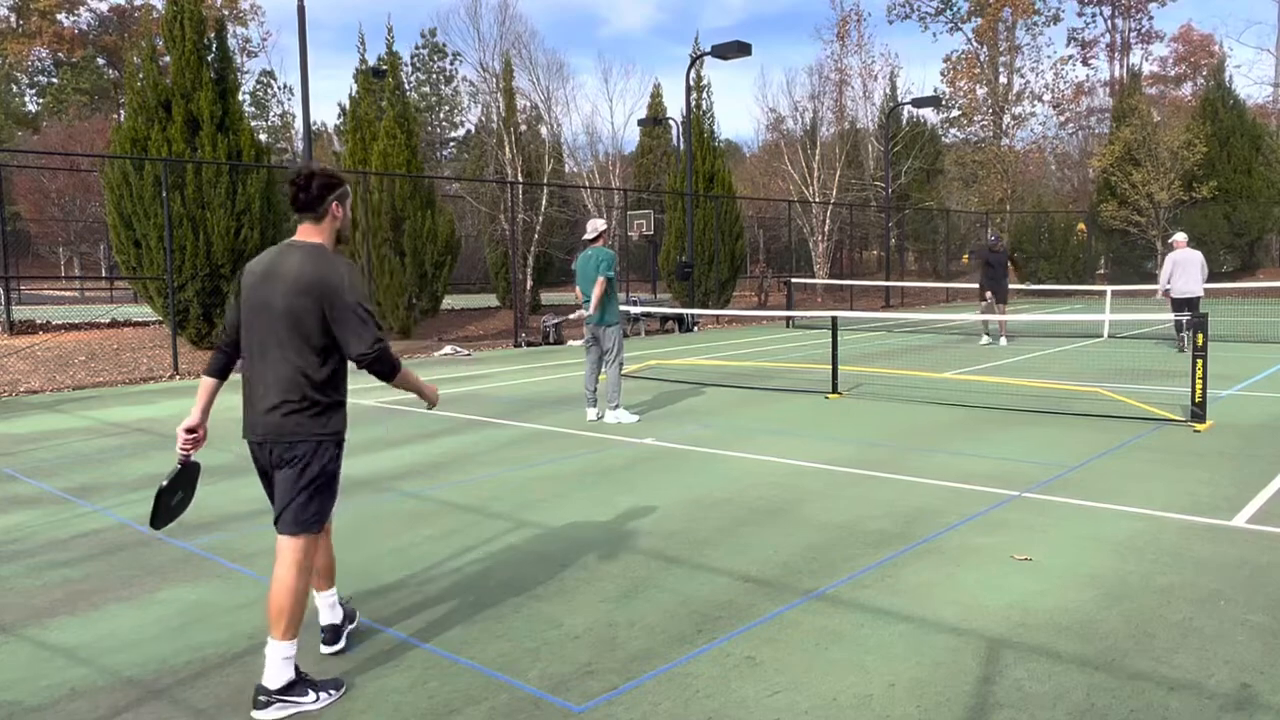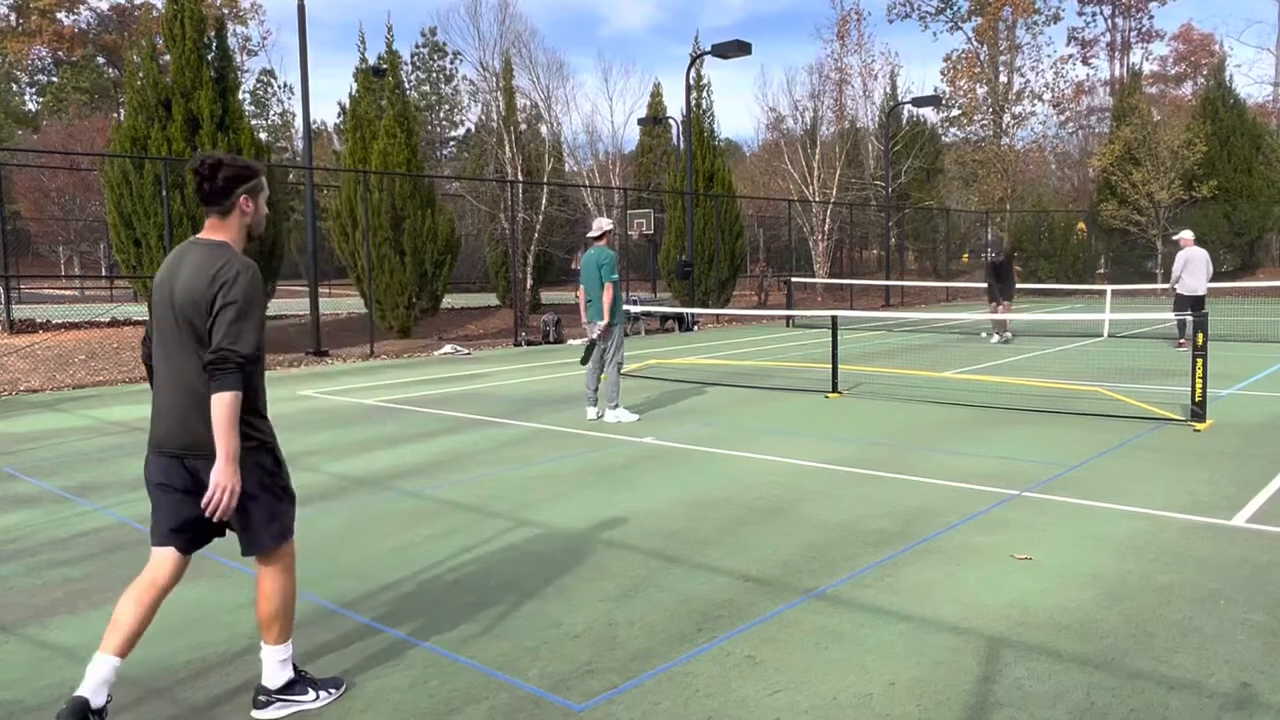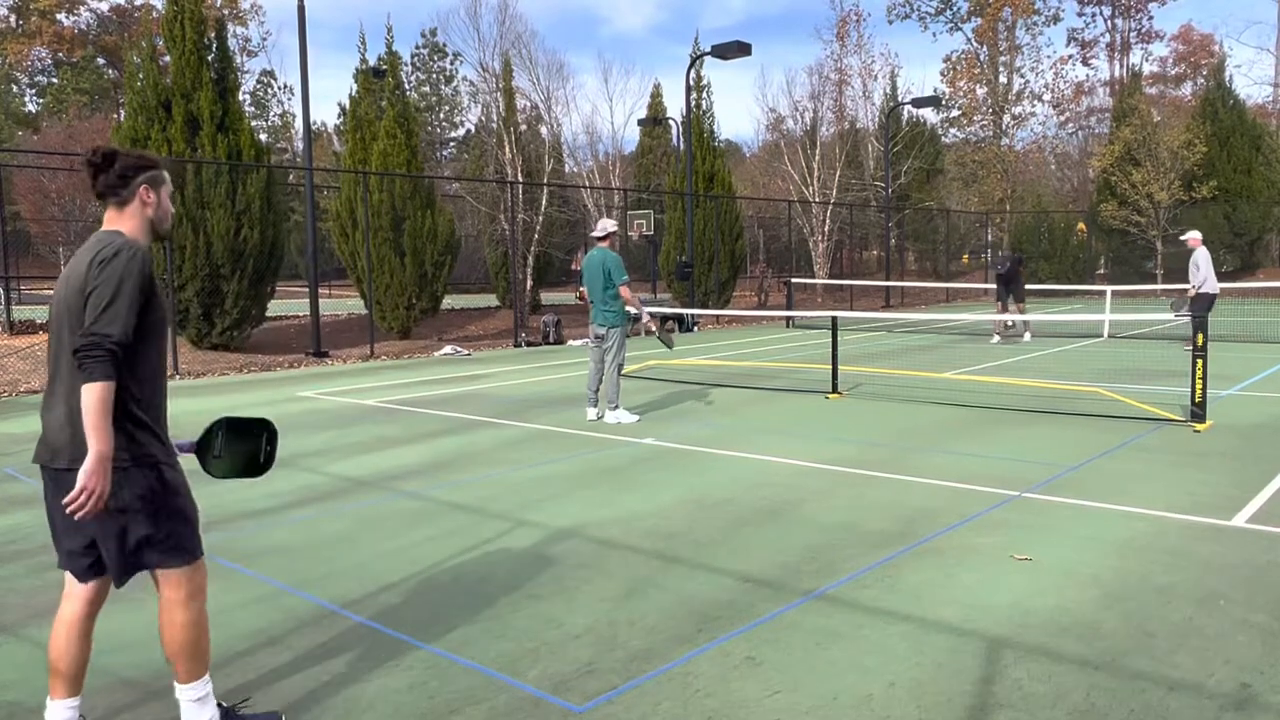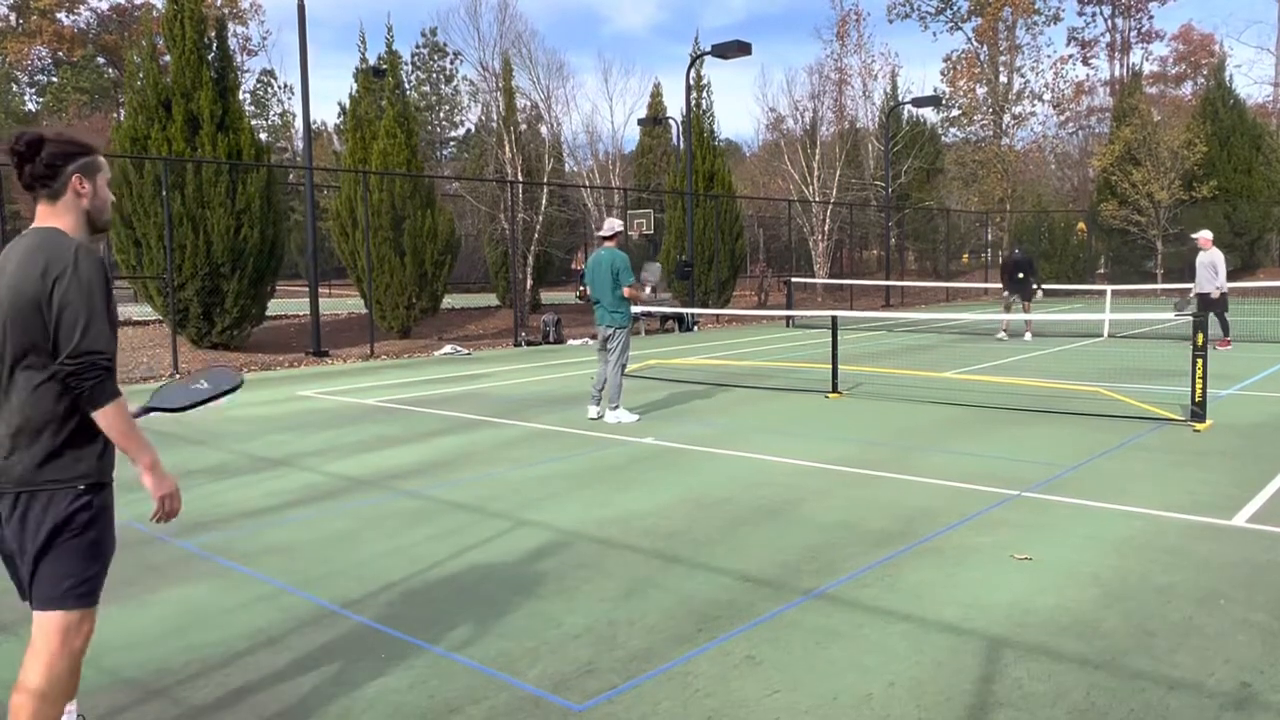
dt=0.3s
person 1, frame 1
left shoulder: (256, 269)
right shoulder: (337, 273)
left elbow: (225, 348)
right elbow: (372, 355)
left wrist: (198, 415)
right wrist: (422, 387)
left hip: (260, 429)
right hip: (307, 432)
left knee: (306, 532)
right knee: (300, 546)
left ankle: (332, 619)
person 1, frame 2
left shoulder: (173, 264)
right shoulder: (236, 271)
left elbow: (154, 356)
right elbow: (228, 371)
right wrist: (230, 458)
left hip: (170, 444)
right hip: (229, 445)
left knee: (166, 561)
right knee: (275, 555)
person 1, frame 3
left shoulder: (86, 257)
right shoulder: (128, 257)
right elbow: (97, 358)
right wrist: (98, 452)
left hip: (65, 455)
right hip: (121, 457)
left knee: (83, 590)
right knee: (182, 577)
person 1, frame 4
right shoulder: (75, 260)
right elbow: (89, 378)
left wrist: (117, 415)
right wrist: (151, 466)
right hip: (63, 474)
left knee: (58, 617)
right knee: (60, 630)
person 2, frame 1
left shoulder: (580, 258)
right shoulder: (607, 254)
right elbow: (600, 283)
right wrist: (591, 309)
left hip: (590, 321)
right hip: (608, 319)
left knee: (592, 365)
right knee: (613, 365)
left ankle: (592, 409)
right ankle: (613, 410)
person 2, frame 2
left shoulder: (586, 257)
right shoulder: (608, 255)
left elbow: (582, 289)
right elbow: (608, 289)
left wrist: (584, 314)
right wrist: (605, 318)
left hip: (592, 319)
right hip: (609, 319)
left knee: (594, 364)
right knee: (612, 364)
left ankle: (592, 408)
right ankle: (613, 409)
person 2, frame 3
left shoulder: (588, 258)
right shoulder: (612, 258)
right elbow: (623, 291)
right wrist: (642, 311)
left hip: (595, 320)
right hip: (612, 320)
left knee: (596, 365)
right knee: (613, 366)
left ankle: (592, 408)
right ankle: (612, 410)
person 2, frame 4
left shoulder: (593, 258)
right shoulder: (620, 257)
left elbow: (589, 291)
right elbow: (627, 292)
right wrist: (640, 295)
left hip: (601, 318)
right hip: (619, 319)
left knee: (604, 364)
right knee: (615, 365)
left ankle: (594, 406)
right ankle: (612, 410)
